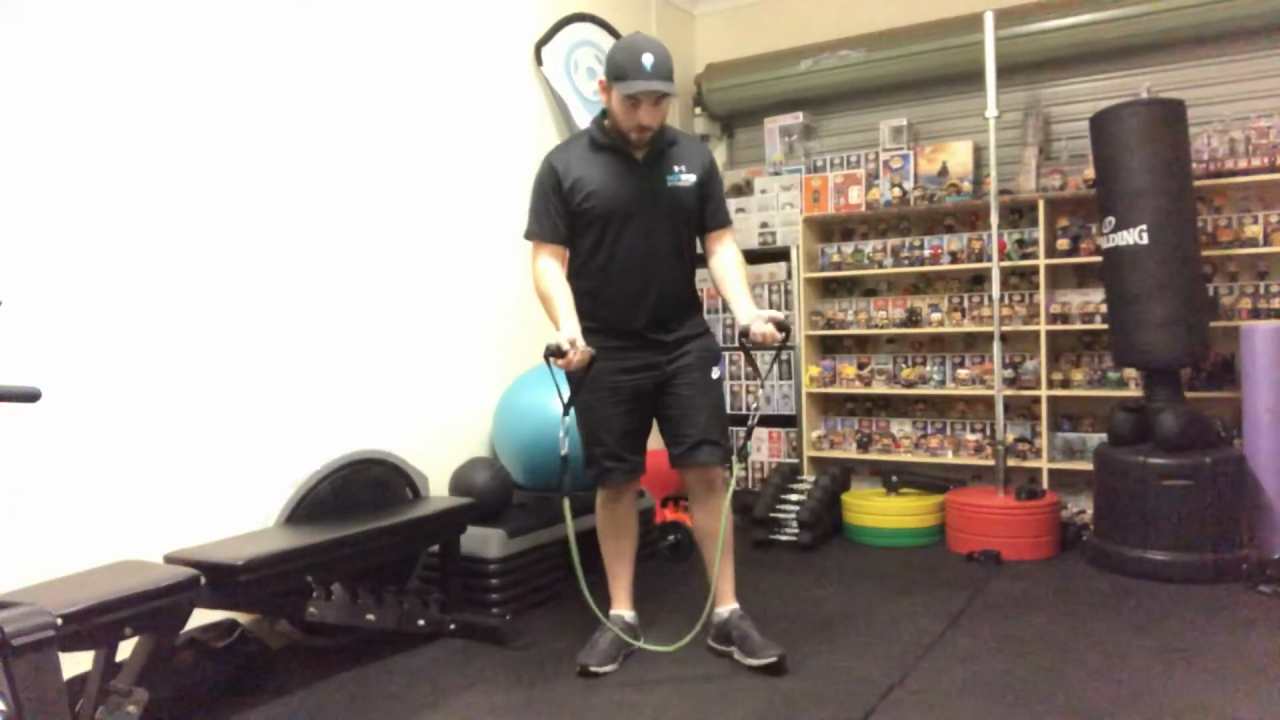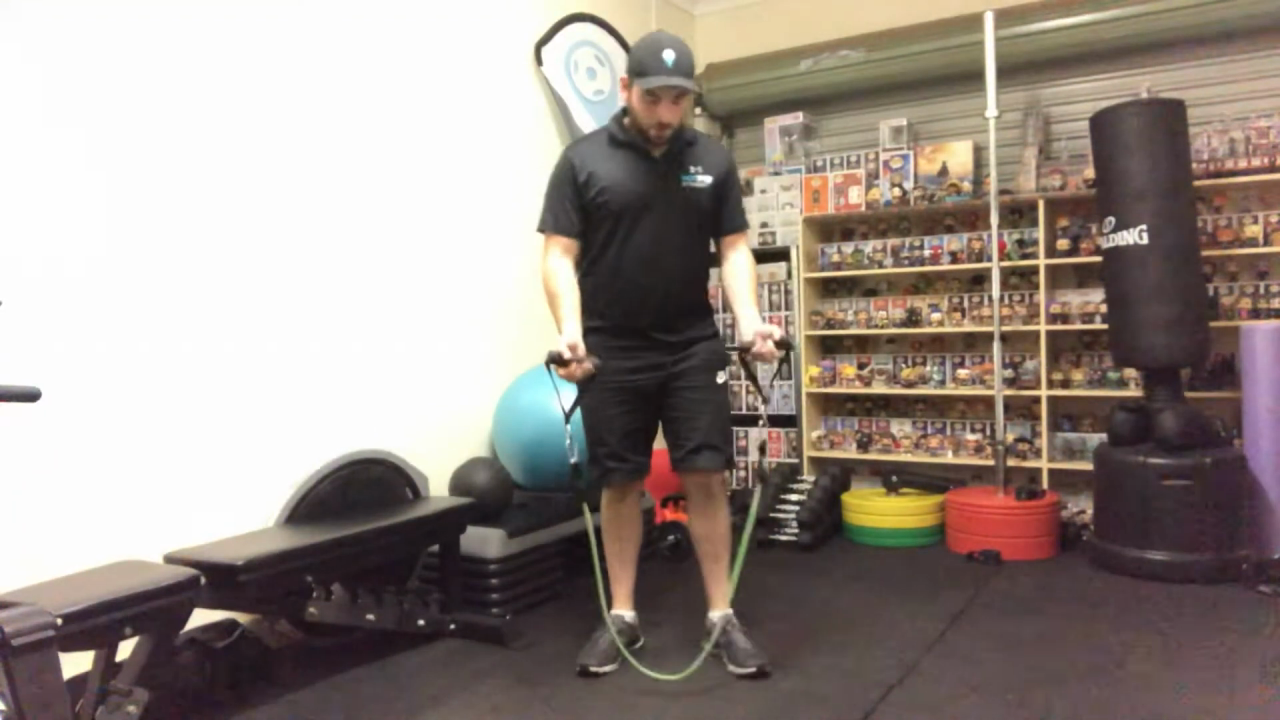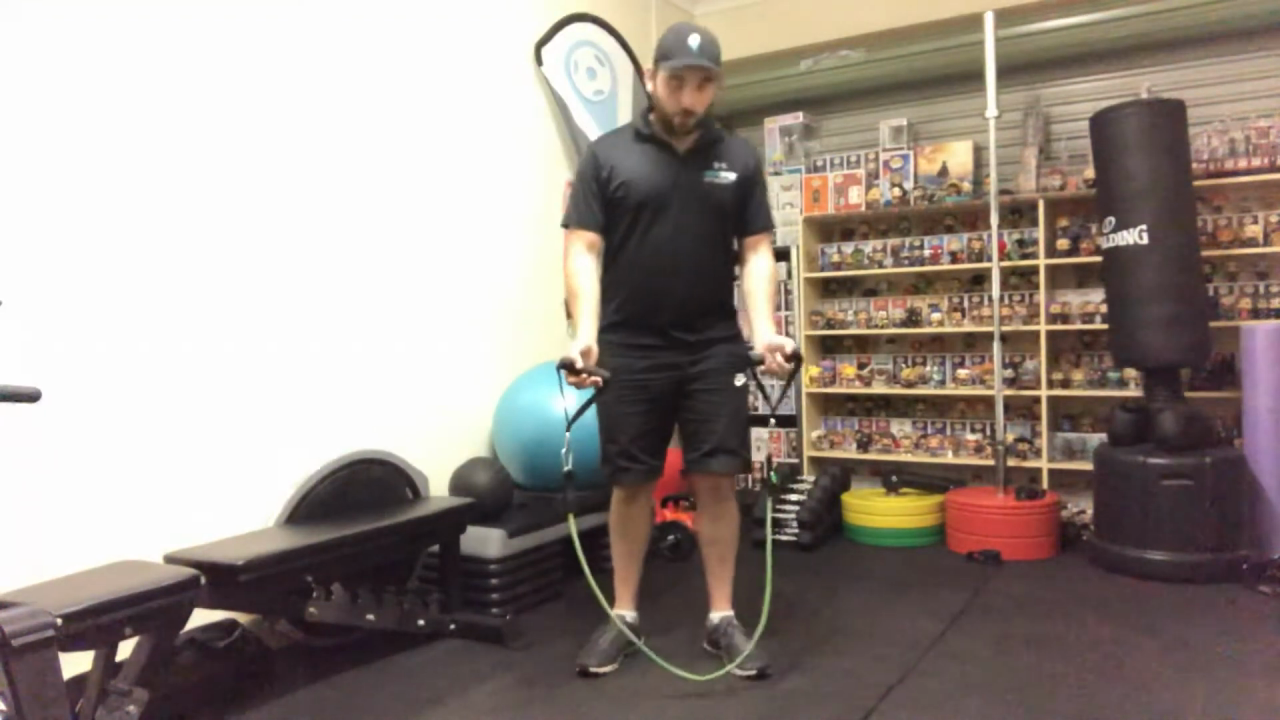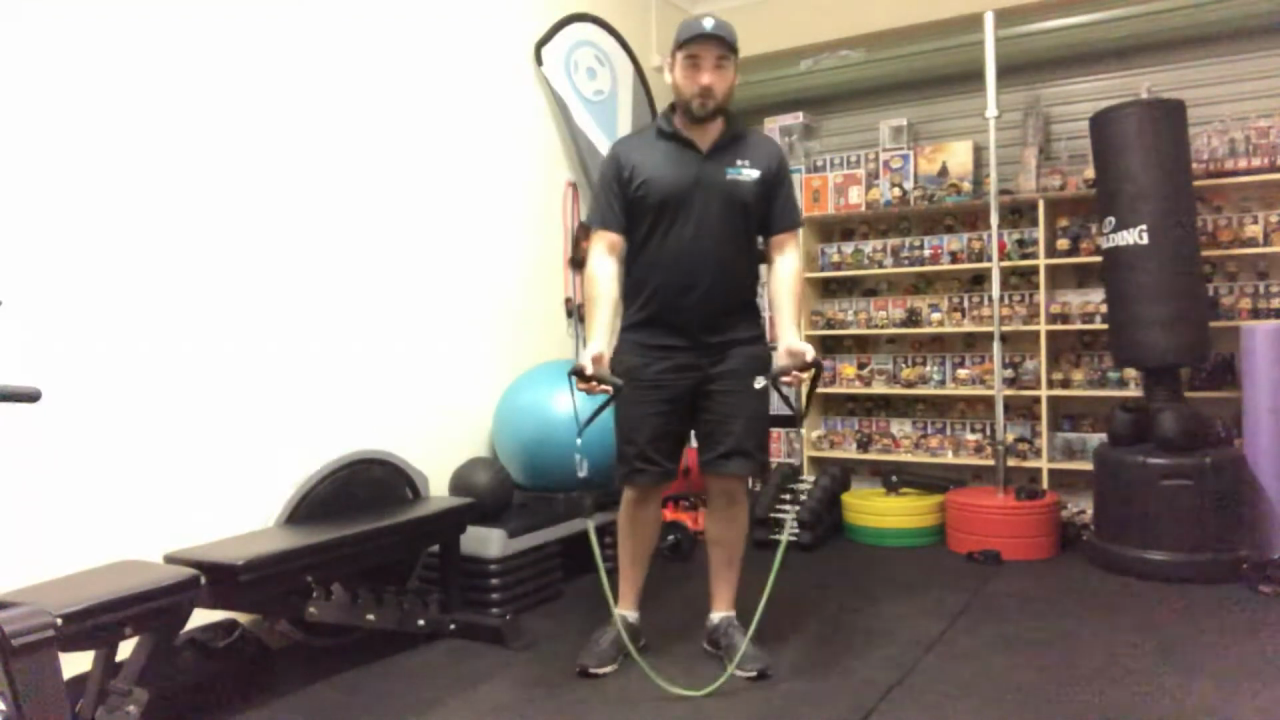
dt=0.2s
person 1, frame 1
left shoulder: (693, 157)
right shoulder: (566, 164)
left elbow: (718, 243)
right elbow: (548, 258)
left wrist: (745, 310)
right wrist: (568, 327)
left hip: (685, 343)
right hip: (606, 354)
left knee: (706, 471)
right knee: (615, 482)
left ankle: (726, 615)
right ankle: (621, 616)
person 1, frame 2
left shoulder: (712, 159)
right shoulder: (583, 160)
left elbow: (733, 248)
right elbow: (559, 254)
left wrist: (749, 322)
right wrist: (571, 330)
left hip: (694, 347)
right hip: (613, 353)
left knee: (706, 477)
right knee: (620, 482)
left ankle: (721, 617)
right ankle: (622, 617)
person 1, frame 3
left shoulder: (739, 158)
right shoulder: (608, 155)
left elbow: (756, 251)
right elbow: (583, 250)
left wrist: (764, 330)
right wrist: (585, 333)
left hip: (714, 349)
right hip: (631, 351)
left knee: (716, 481)
right knee: (631, 483)
left ankle: (722, 619)
right ankle: (623, 617)
person 1, frame 4
left shoulder: (763, 156)
right shoulder: (631, 156)
left elbow: (783, 251)
right elbow: (605, 253)
left wrist: (788, 334)
right wrist: (598, 339)
left hip: (735, 350)
right hip: (651, 351)
left knee: (729, 483)
right knee: (643, 484)
left ankle: (723, 620)
right ankle: (626, 617)
